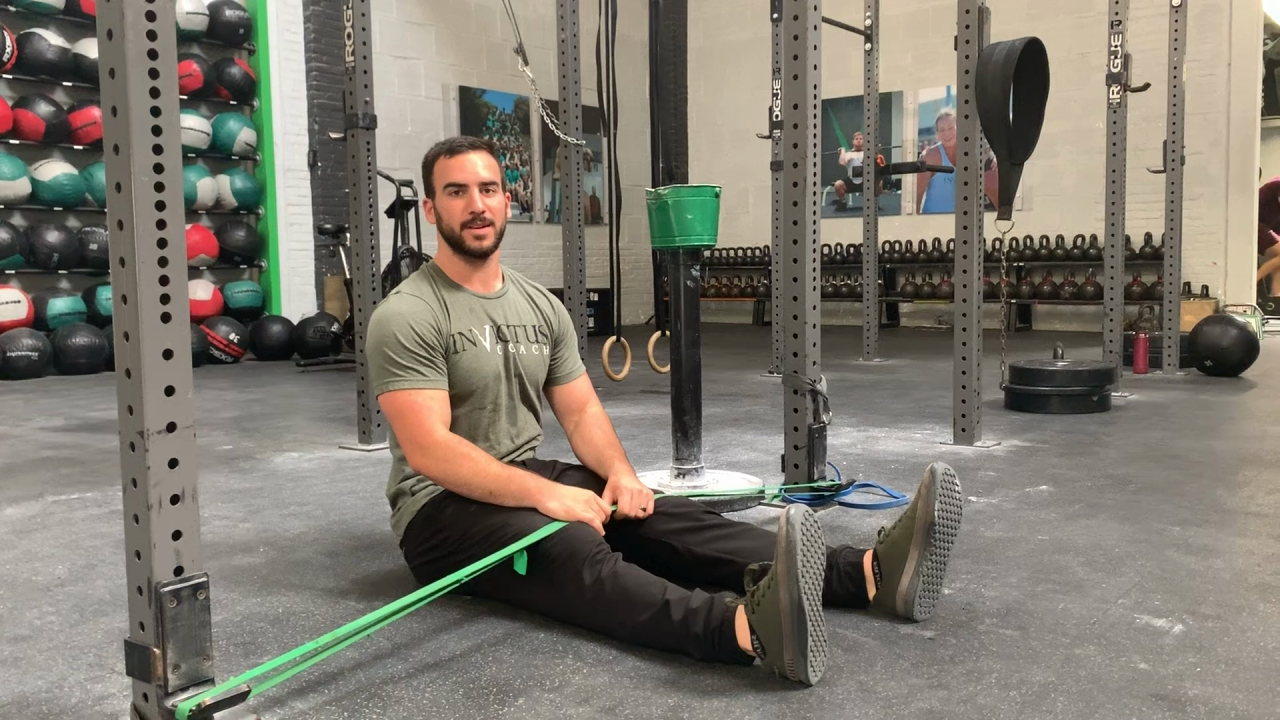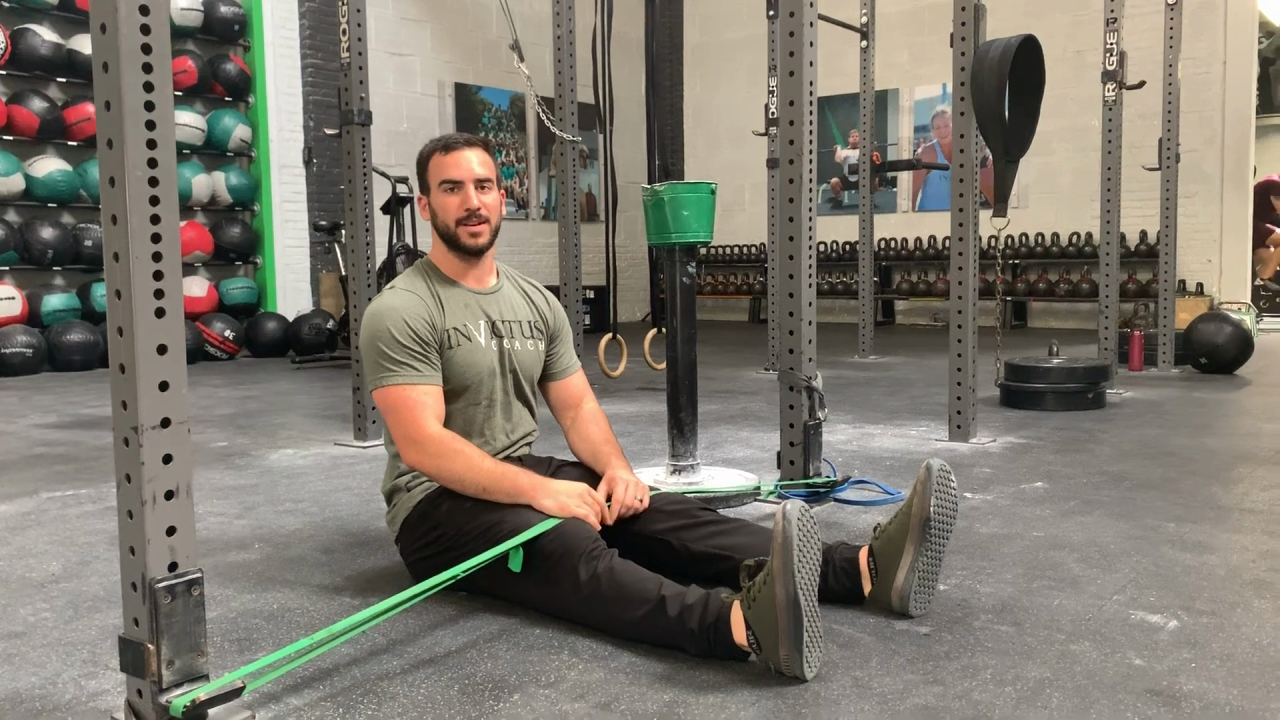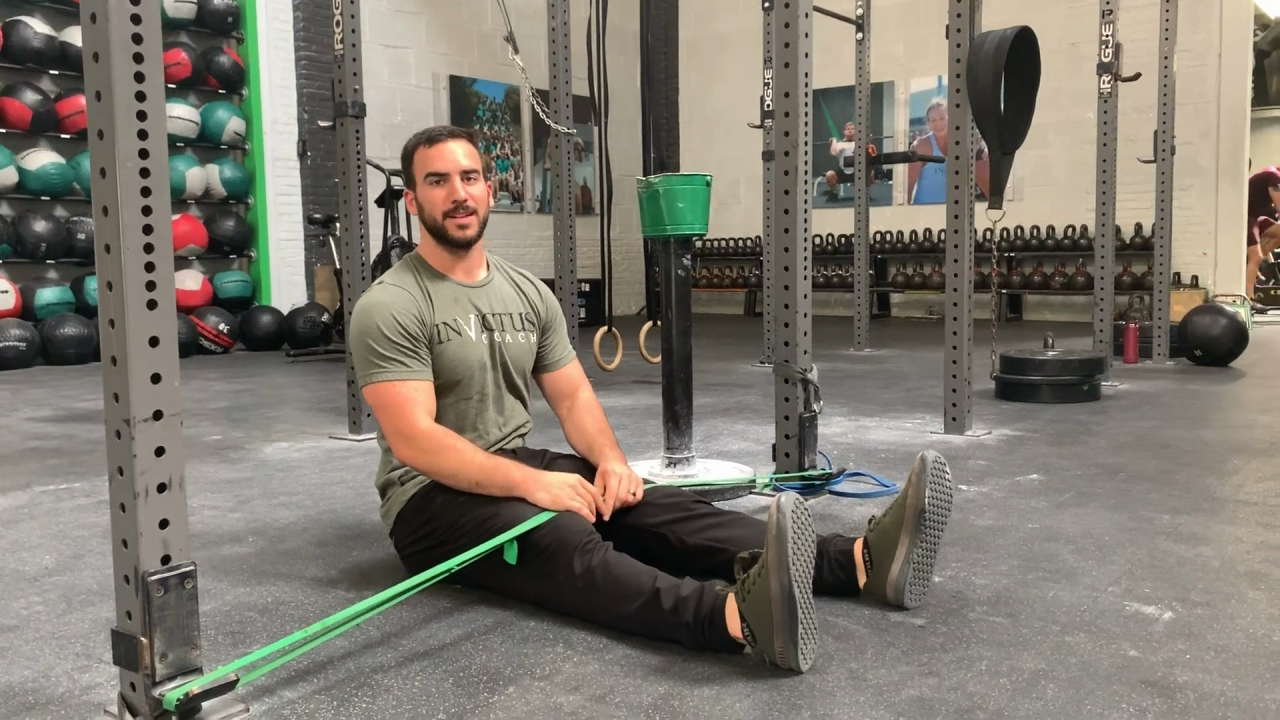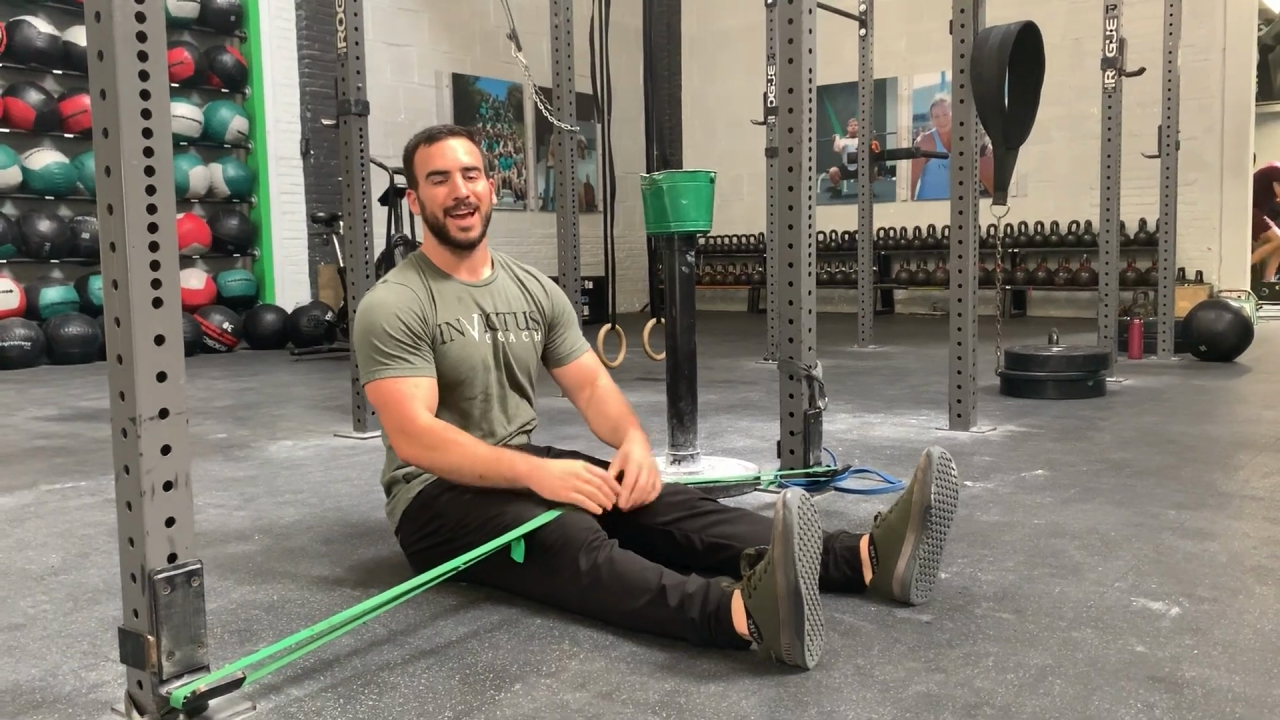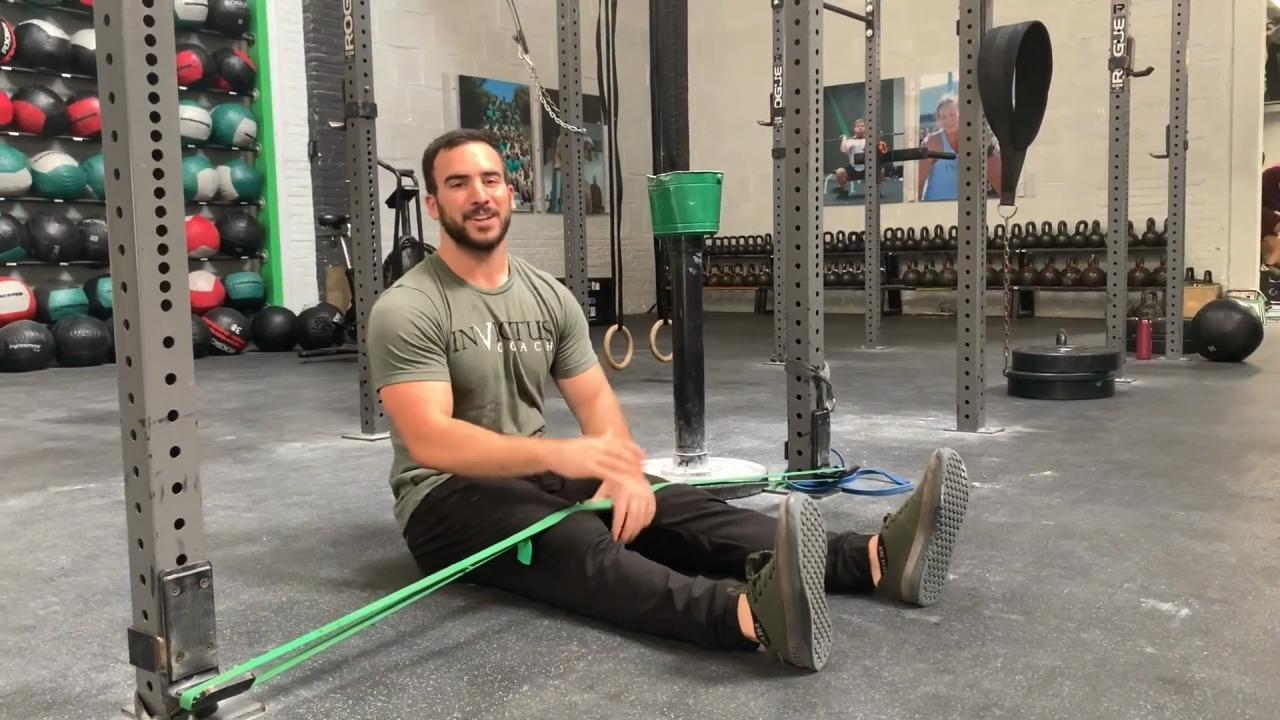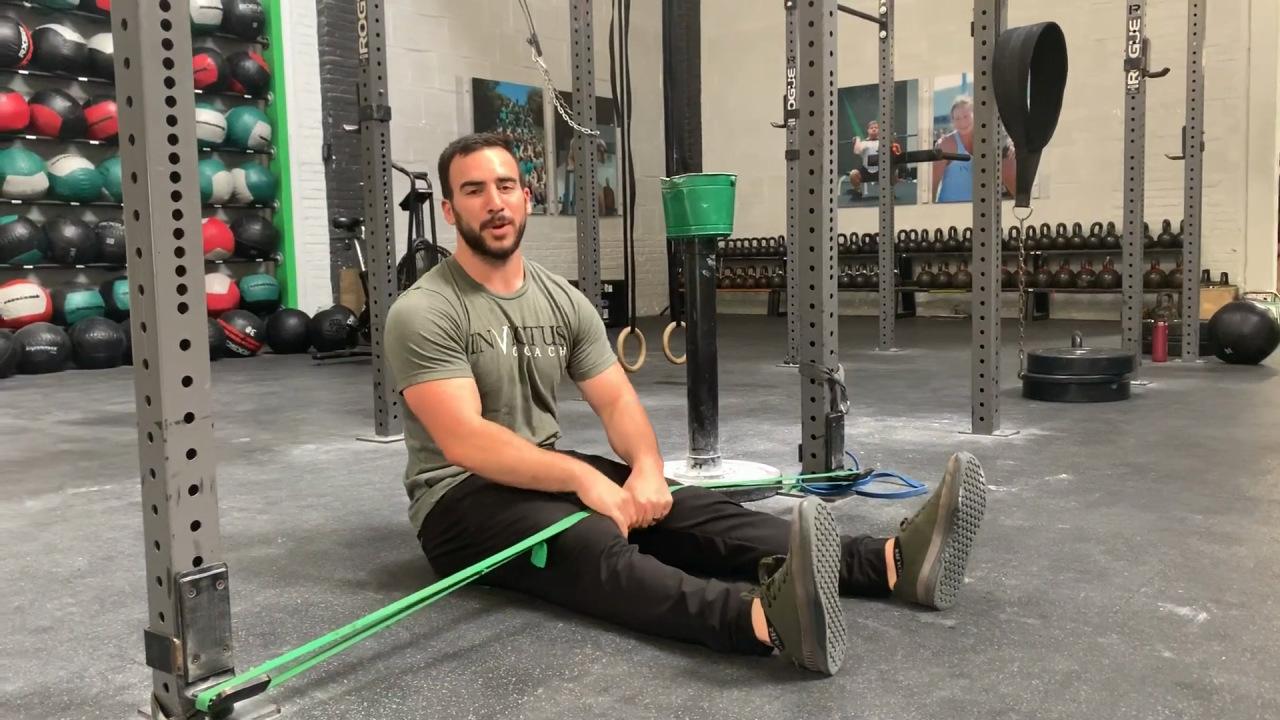
dt=0.4s
person 1, frame 1
left shoulder: (540, 304)
right shoulder: (407, 316)
left elbow: (579, 410)
right elbow: (428, 449)
left wrist: (618, 472)
right wrist: (545, 495)
left hip: (528, 478)
right hip: (443, 509)
left knee: (667, 520)
right knee: (576, 552)
left ankle: (867, 571)
right ankle: (744, 627)
person 1, frame 2
left shoulder: (536, 301)
right shoulder: (401, 311)
left elbow: (576, 406)
right elbow: (422, 445)
left wrist: (615, 468)
right wrist: (540, 491)
left hip: (523, 474)
right hip: (438, 505)
left knee: (664, 516)
right knee: (571, 547)
left ankle: (863, 568)
right ankle: (740, 622)
person 1, frame 3
left shoulder: (528, 292)
right shoulder: (390, 307)
left elbow: (573, 395)
right elbow: (415, 441)
left wrist: (610, 459)
right wrist: (532, 484)
left hip: (517, 466)
right hip: (433, 498)
left knee: (658, 509)
right knee: (565, 541)
left ankle: (858, 560)
right ankle: (735, 615)
person 1, frame 4
left shoulder: (534, 288)
right shoulder: (393, 306)
left elbow: (590, 384)
right elbow: (414, 437)
left wrist: (633, 439)
right wrist: (538, 472)
left hip: (523, 468)
right hip: (438, 497)
left knee: (666, 506)
right knee: (571, 539)
left ankle: (865, 557)
right ankle: (742, 612)
person 1, frame 5
left shoulder: (549, 295)
right shoulder: (406, 310)
left elbow: (595, 400)
right elbow: (432, 441)
left wrist: (623, 462)
right wrist: (555, 454)
left hip: (533, 468)
right hip: (446, 497)
left knee: (675, 508)
right knee: (579, 544)
left ankle: (874, 558)
right ankle: (748, 615)
person 1, frame 6
left shoulder: (562, 298)
right shoulder: (423, 312)
left elbow: (617, 401)
right elbow: (465, 441)
left wrist: (647, 468)
right wrist: (583, 478)
left hip: (544, 474)
right hip: (460, 498)
left knee: (689, 510)
right knee: (594, 546)
left ankle: (889, 561)
right ankle: (763, 618)
